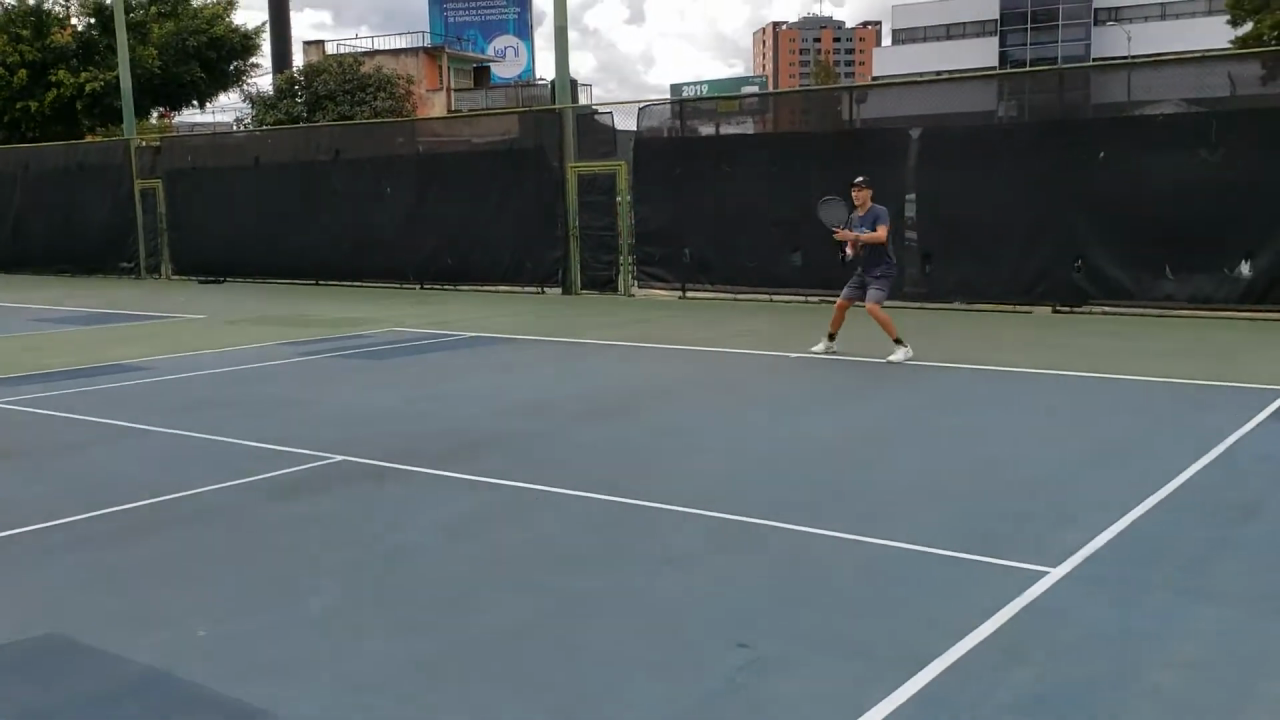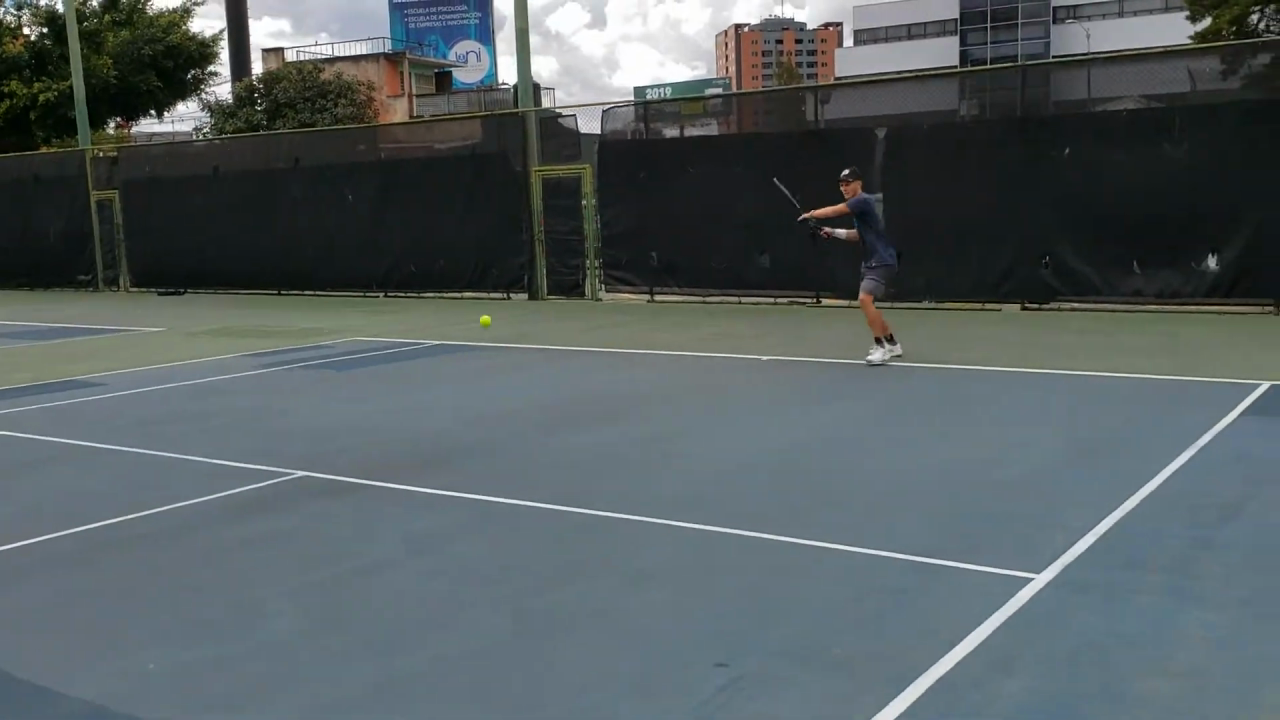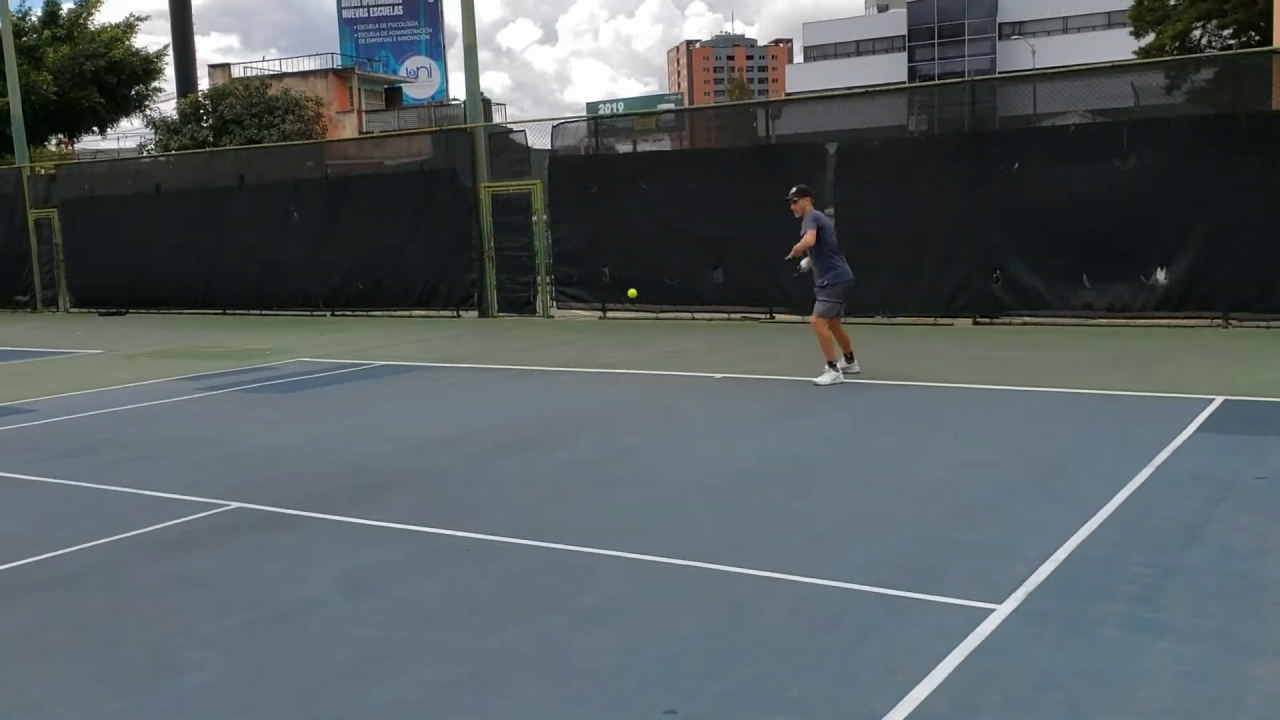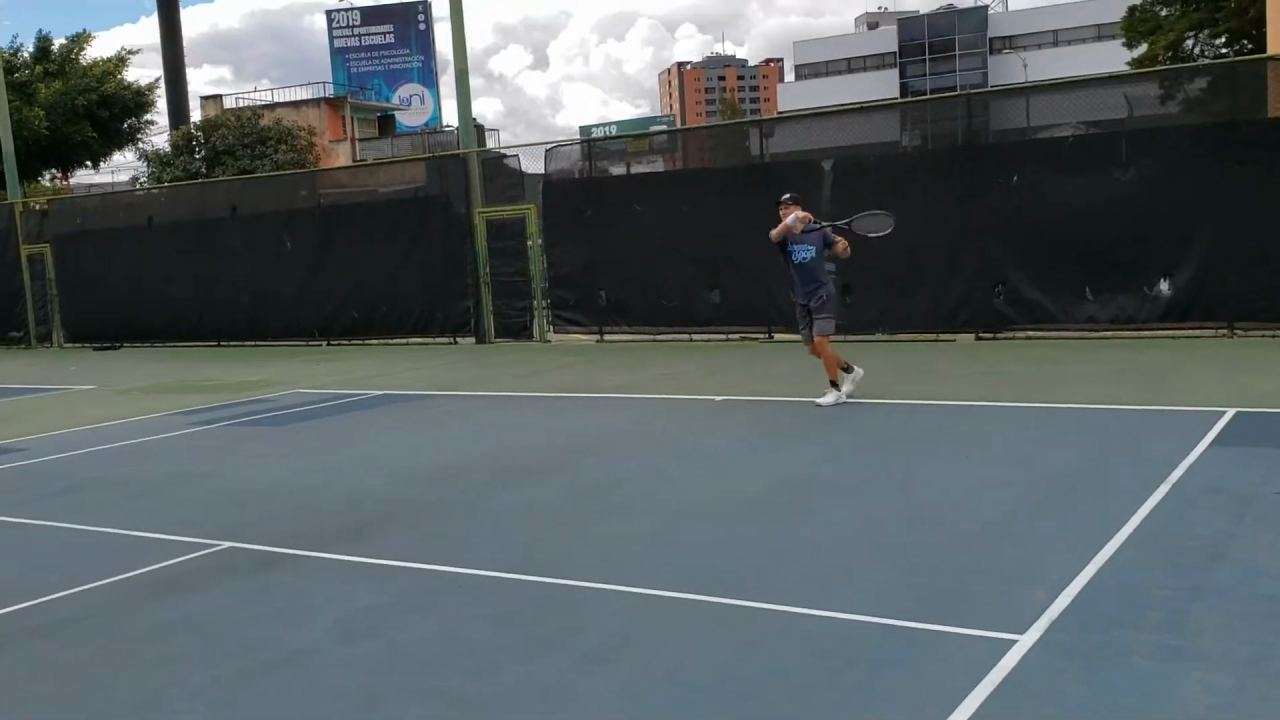
dt=0.4s
person 1, frame 1
left shoulder: (880, 212)
right shoulder: (853, 218)
left elbow: (882, 236)
left wrist: (852, 236)
right wrist: (848, 253)
left hip: (883, 271)
right hip: (863, 271)
left knee: (872, 308)
right knee: (841, 304)
left ankle: (902, 348)
right ankle: (829, 342)
person 1, frame 2
left shoulder: (863, 200)
right shoulder: (859, 202)
left elbow: (833, 211)
left wrist: (810, 214)
right wrist: (834, 232)
left hip: (883, 262)
right hip: (874, 262)
left knee: (864, 299)
right knee: (867, 304)
left ankle: (881, 348)
right ankle: (892, 345)
person 1, frame 3
left shoulder: (811, 218)
right shoulder: (819, 219)
left elbow: (807, 242)
left wrist: (794, 252)
right wrist: (808, 261)
left hip: (835, 281)
right hip: (829, 281)
left knee: (817, 322)
right knee: (833, 324)
left ankle: (834, 370)
right ankle: (850, 360)
person 1, frame 4
left shoulder: (818, 231)
right shoulder: (780, 234)
left elbow: (843, 253)
right elbow: (775, 234)
left wrist: (845, 246)
right wrist: (793, 218)
left hip: (822, 295)
right hip: (801, 300)
left knee: (821, 341)
right knee: (813, 348)
left ankle: (837, 390)
right ankle: (850, 371)
